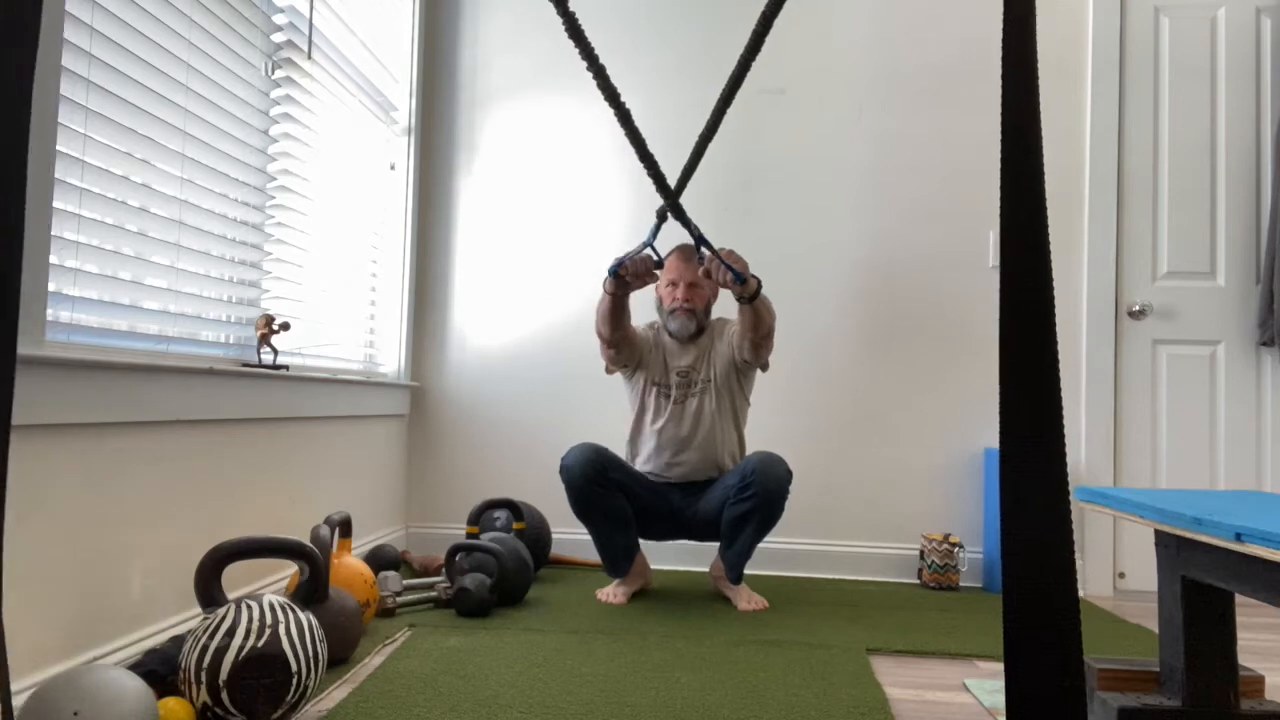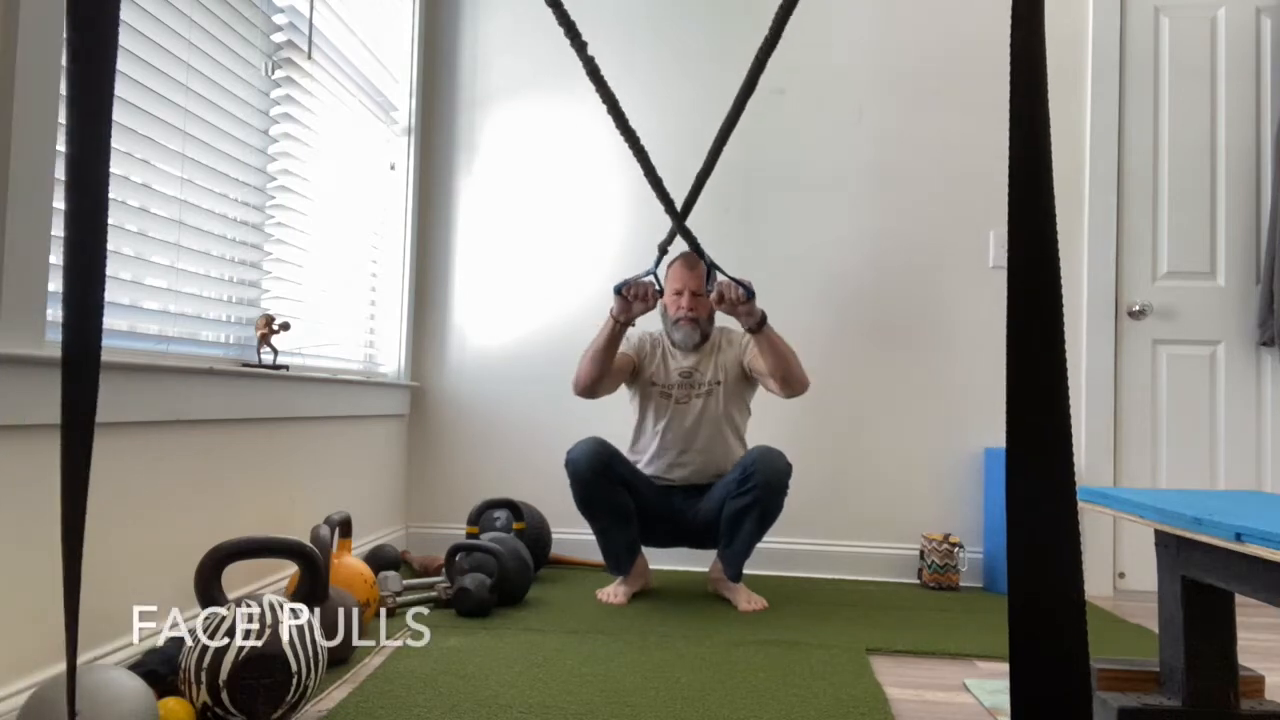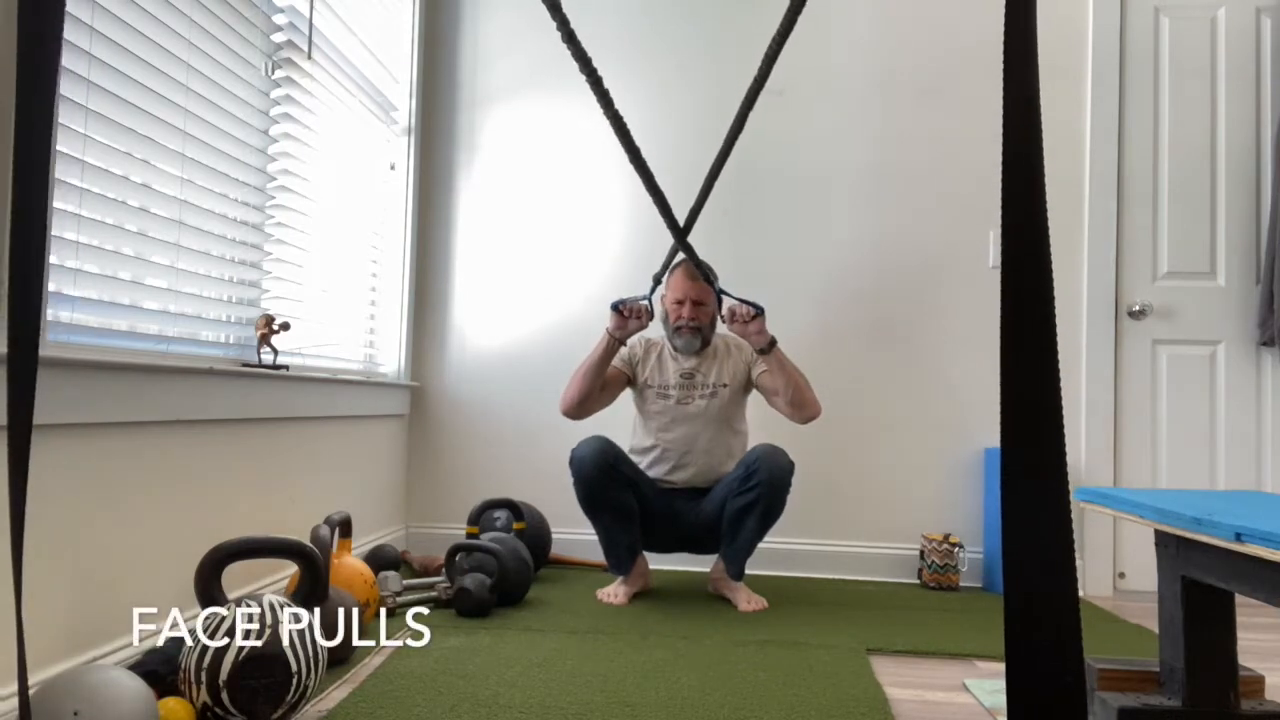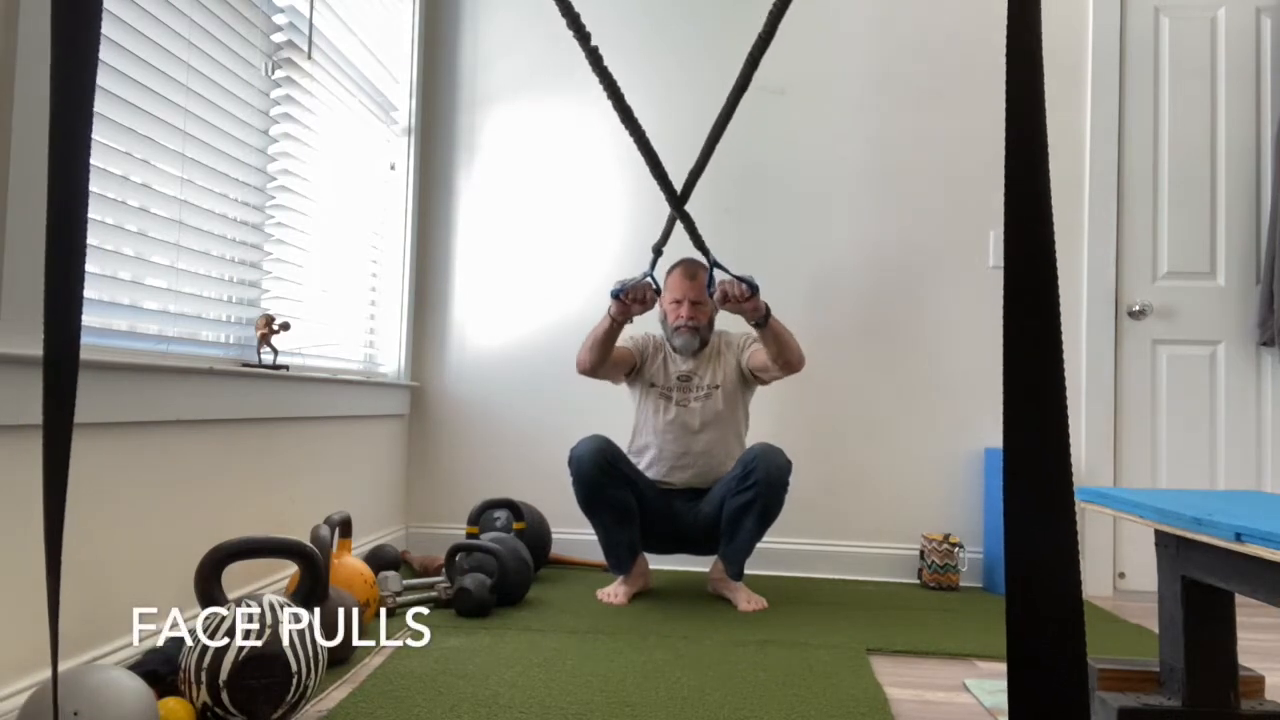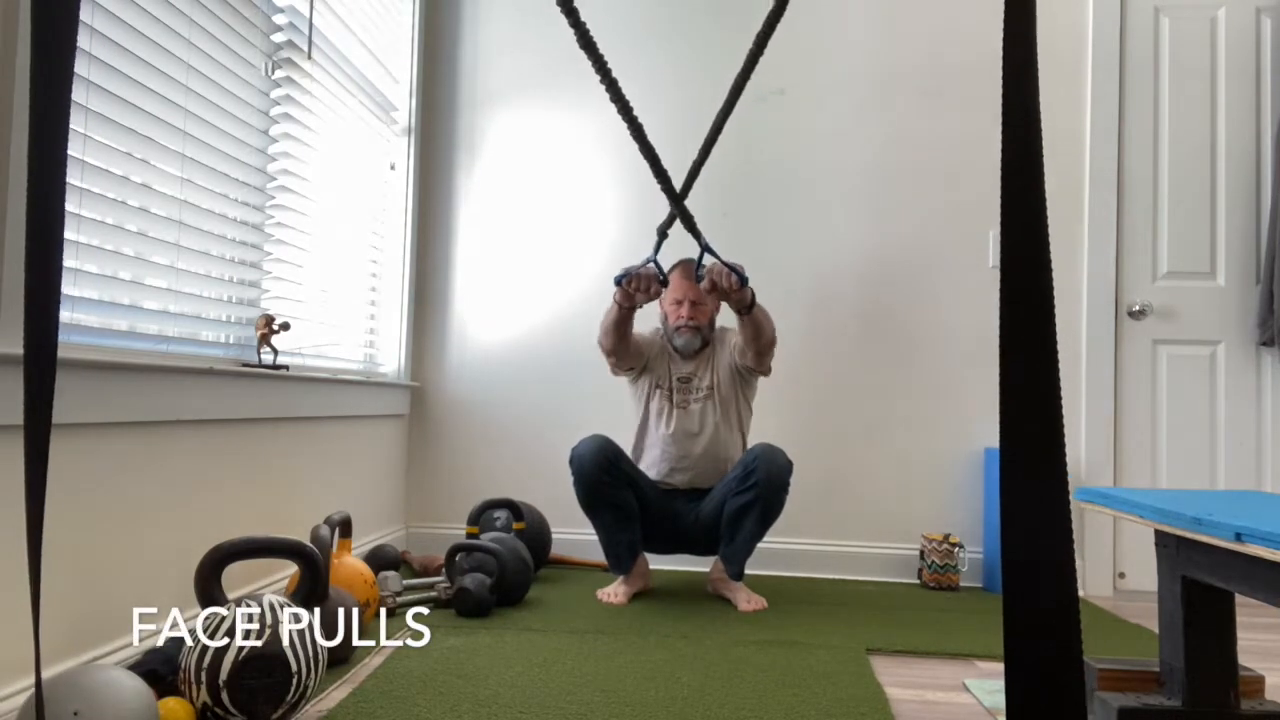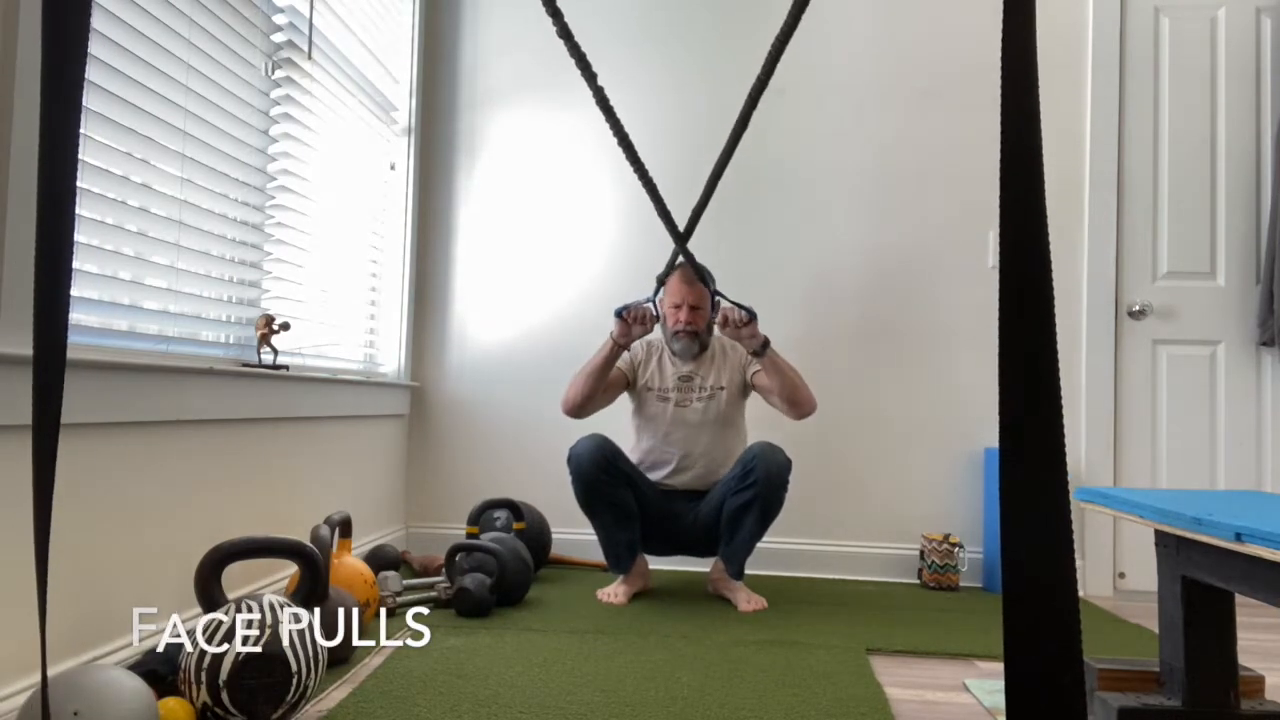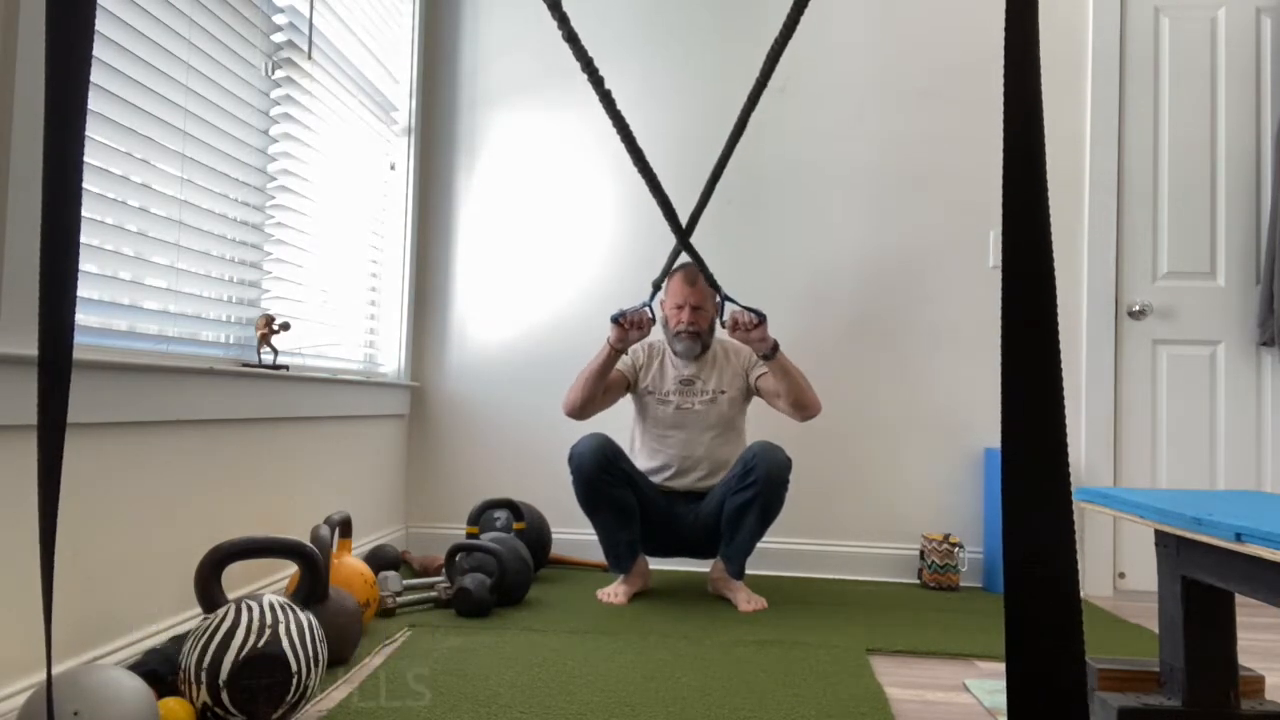
dt=0.7s
person 1, frame 1
left shoulder: (731, 341)
right shoulder: (640, 344)
left elbow: (761, 331)
right elbow: (610, 334)
left wrist: (747, 288)
right wrist: (616, 288)
left hip: (715, 498)
right hip: (648, 496)
left knee: (770, 471)
right knee: (580, 462)
left ankle: (728, 573)
right ankle: (629, 571)
person 1, frame 2
left shoulder: (738, 347)
right shoulder: (642, 347)
left elbow: (794, 385)
right elbow: (586, 385)
left wrist: (754, 319)
right wrist: (619, 318)
left hip: (715, 504)
right hip: (650, 502)
left knee: (770, 464)
right knee: (585, 456)
left ankle: (727, 573)
right ankle: (629, 570)
person 1, frame 3
left shoulder: (741, 354)
right shoulder: (639, 353)
left elbow: (805, 410)
right elbow: (572, 407)
left wrist: (763, 342)
right wrist: (613, 337)
left hip: (717, 509)
right hip: (651, 506)
left knee: (773, 461)
right knee: (590, 455)
left ankle: (728, 573)
right ankle: (630, 571)
person 1, frame 4
left shoulder: (737, 350)
right shoulder: (643, 350)
left elbow: (791, 363)
right elbow: (588, 364)
left wrist: (758, 314)
right wrist: (617, 315)
left hip: (715, 511)
right hip: (651, 507)
left knee: (770, 460)
right knee: (589, 453)
left ankle: (728, 573)
right ankle: (630, 570)
person 1, frame 5
left shoulder: (734, 350)
right shoulder: (648, 350)
left elbow: (763, 341)
right elbow: (612, 343)
left wrist: (743, 302)
right wrist: (623, 302)
left hip: (716, 511)
right hip: (652, 509)
left knee: (770, 461)
right knee: (590, 453)
left ankle: (727, 573)
right ankle: (630, 570)
person 1, frame 6
left shoulder: (738, 357)
right shoulder: (639, 356)
left elbow: (802, 406)
right elbow: (573, 406)
left wrist: (757, 344)
right wrist: (617, 341)
left hip: (714, 513)
right hip: (650, 510)
left knee: (770, 459)
right knee: (588, 452)
left ankle: (728, 573)
right ankle: (630, 570)
person 1, frame 7
left shoulder: (741, 359)
right shoulder: (641, 358)
left elbow: (806, 408)
right elbow: (575, 407)
left wrist: (766, 347)
right wrist: (615, 345)
left hip: (715, 514)
right hip: (652, 511)
left knee: (770, 459)
right knee: (589, 451)
left ankle: (727, 573)
right ankle: (631, 570)
